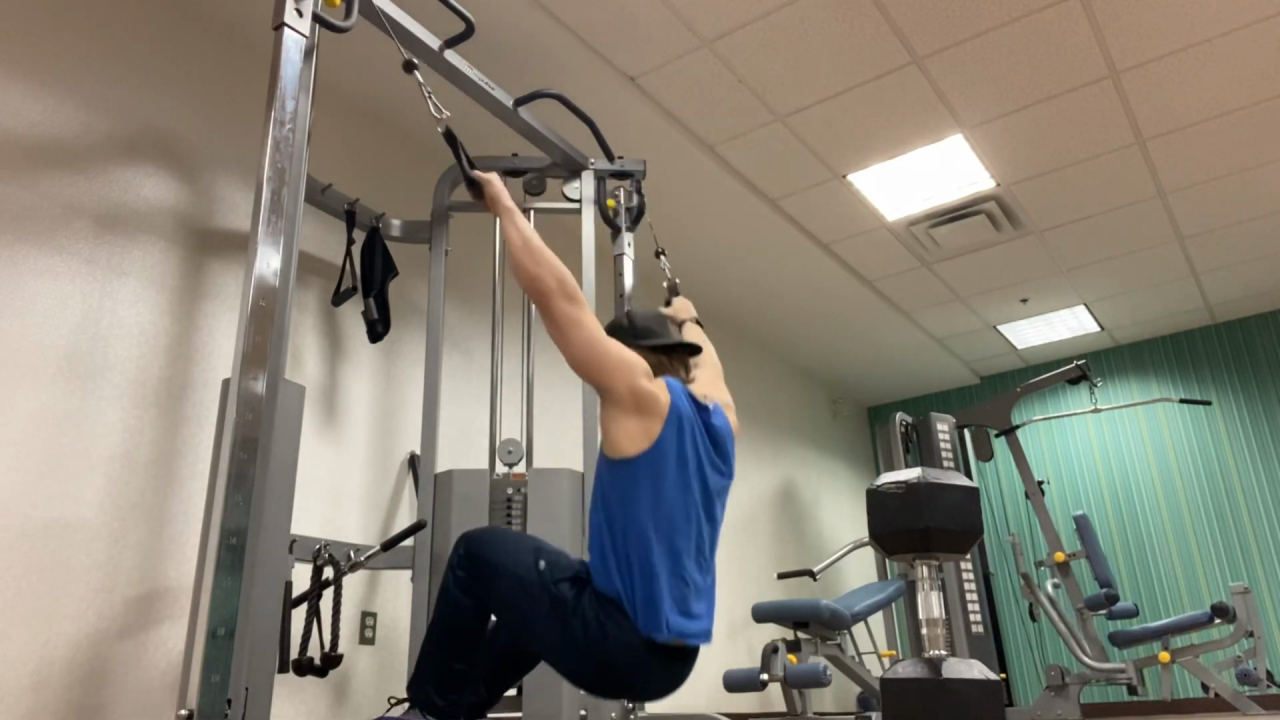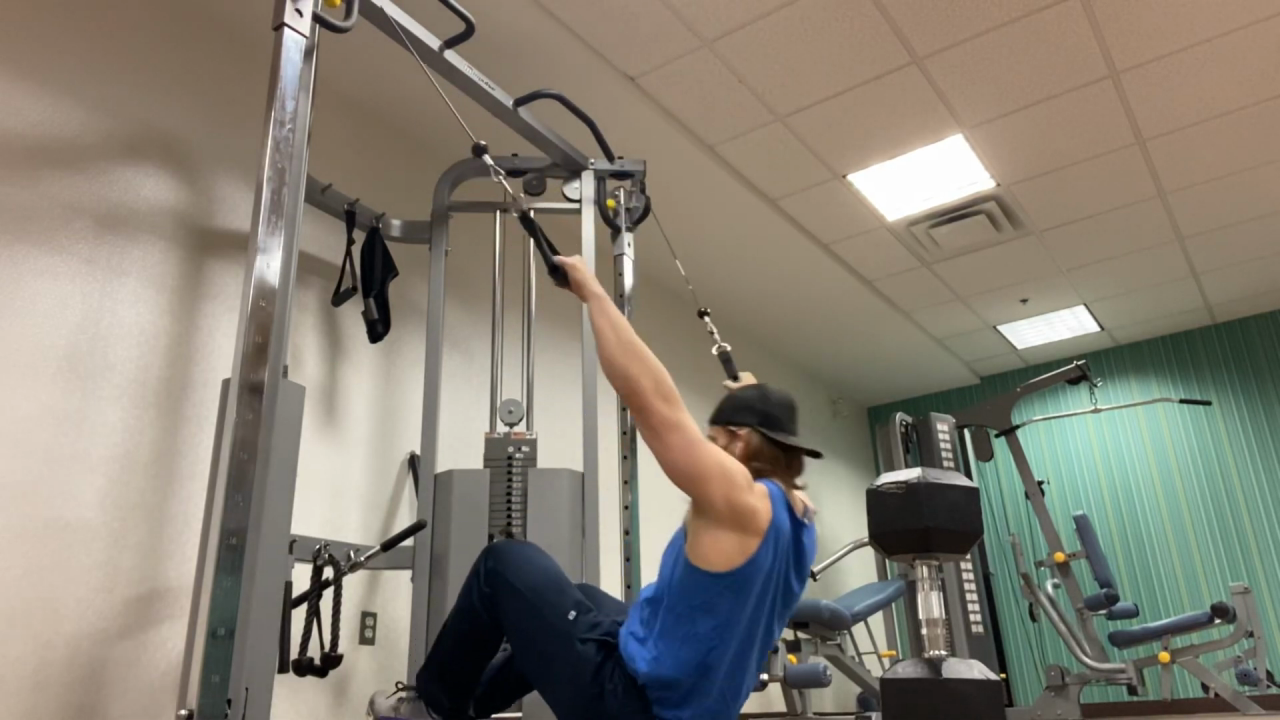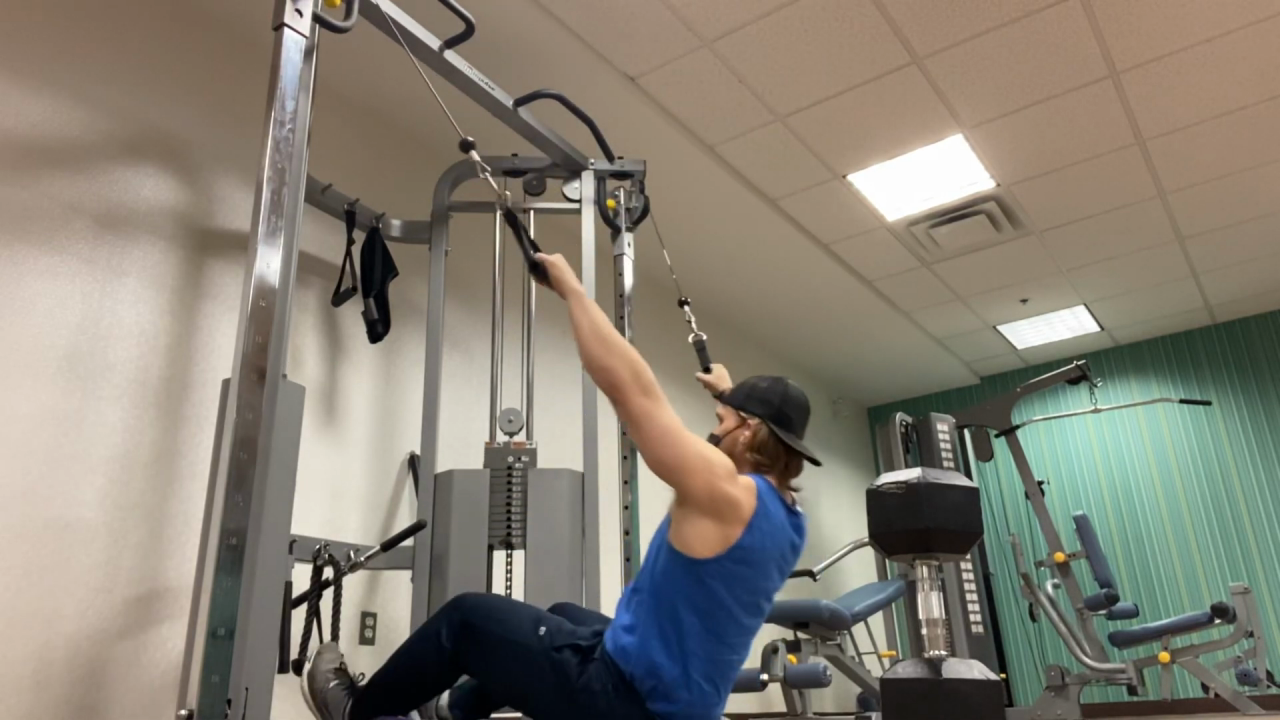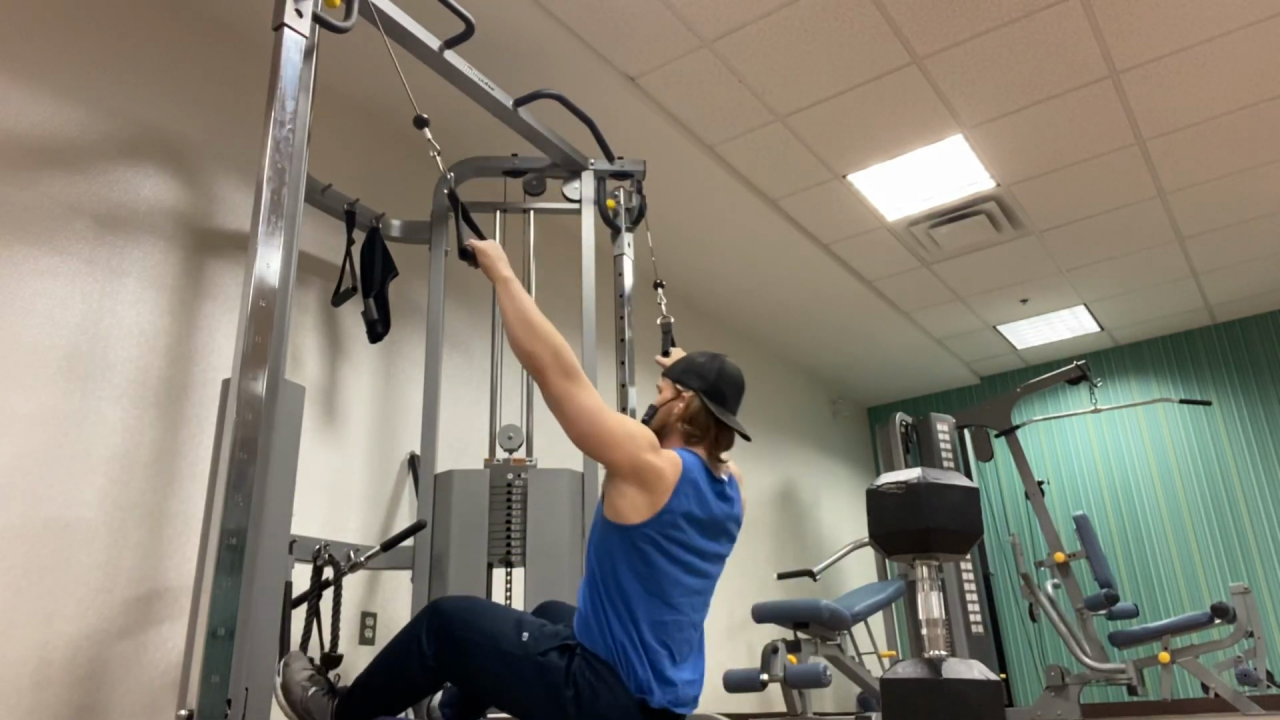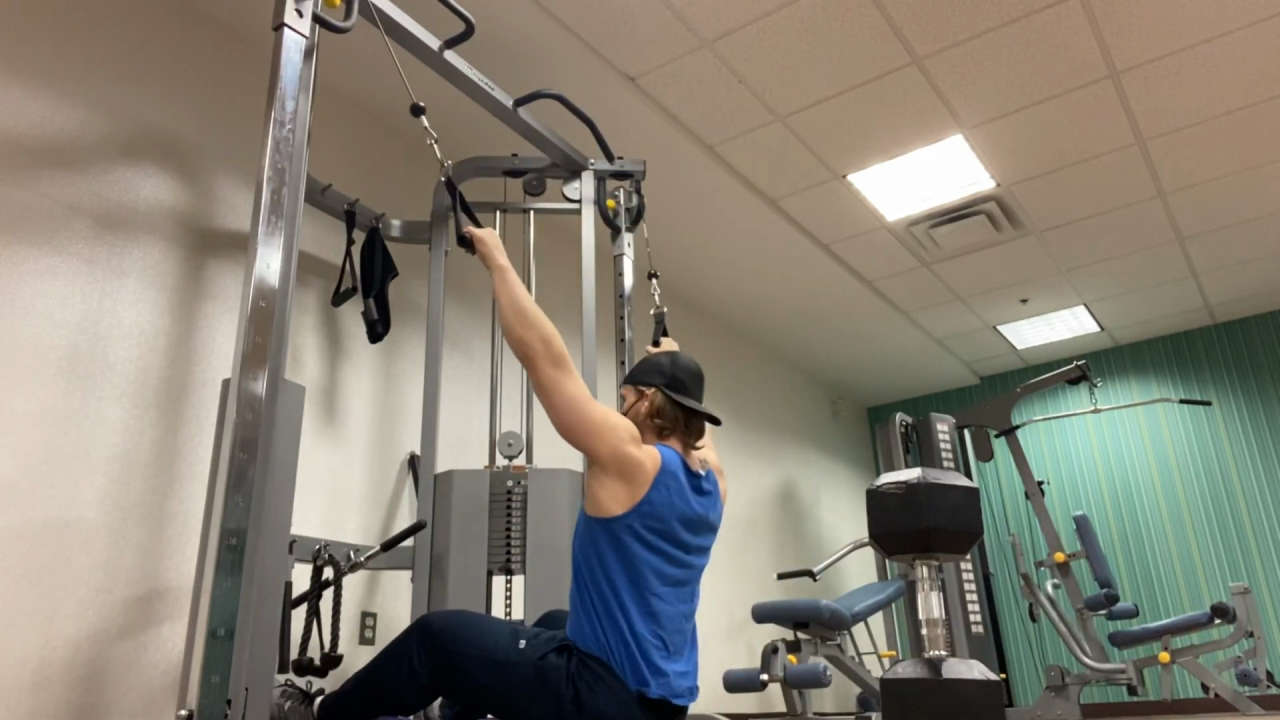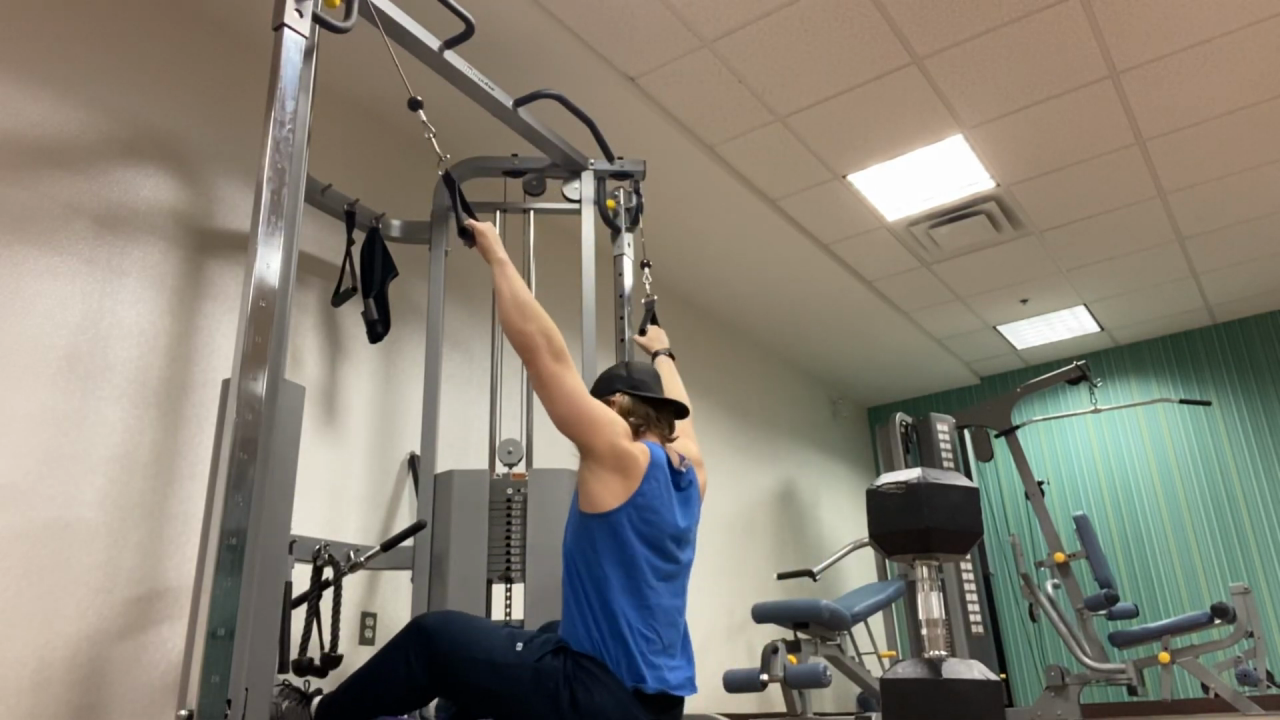
dt=0.4s
person 1, frame 1
left shoulder: (642, 398)
right shoulder: (719, 417)
left elbow: (557, 296)
right elbow: (703, 361)
left wrist: (503, 204)
right wrist: (688, 322)
left hip: (619, 638)
right hip: (669, 656)
left knee: (478, 555)
right knee: (540, 591)
person 1, frame 2
left shoulder: (741, 503)
right shoulder: (798, 516)
left elbow: (651, 398)
right elbow: (770, 436)
left wrist: (592, 291)
right wrist: (749, 394)
left knee: (506, 564)
right knee: (578, 601)
person 1, frame 3
left shoulder: (725, 493)
right shoulder: (785, 515)
left elbow: (628, 387)
right elbow: (755, 435)
left wrist: (572, 288)
right wrist: (726, 389)
left knee: (470, 617)
right knee: (567, 617)
person 1, frame 4
left shoulder: (650, 466)
right shoulder: (728, 486)
left elbow: (554, 368)
left wrist: (501, 273)
right wrist: (681, 369)
left knee: (448, 622)
right knee: (551, 616)
person 1, frame 5
left shoulder: (630, 459)
right shoulder: (709, 478)
left elbow: (545, 357)
right elbow: (690, 420)
left wrist: (497, 261)
right wrist: (669, 360)
left knee: (440, 636)
right knee: (554, 628)
person 1, frame 6
left shoulder: (619, 454)
right shoulder: (688, 468)
left elbow: (543, 351)
right elbow: (676, 410)
left wrist: (497, 255)
right wrist: (661, 353)
left knee: (435, 636)
right knee: (548, 641)
